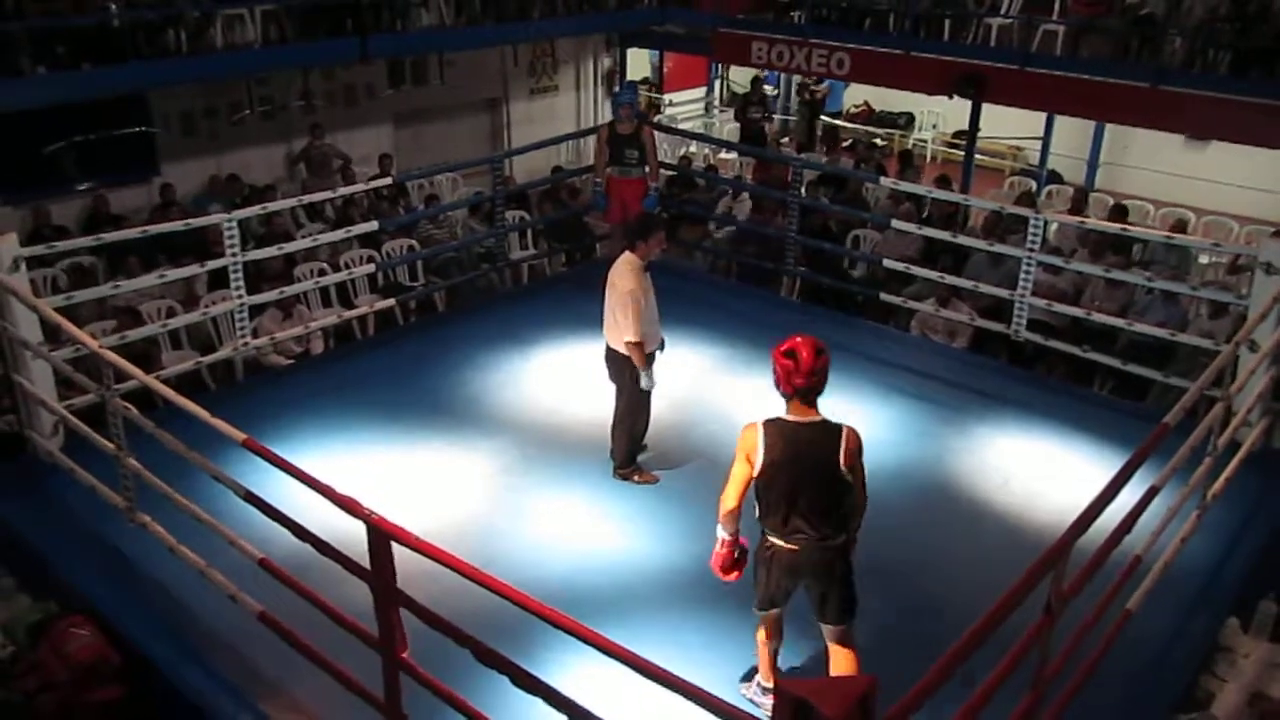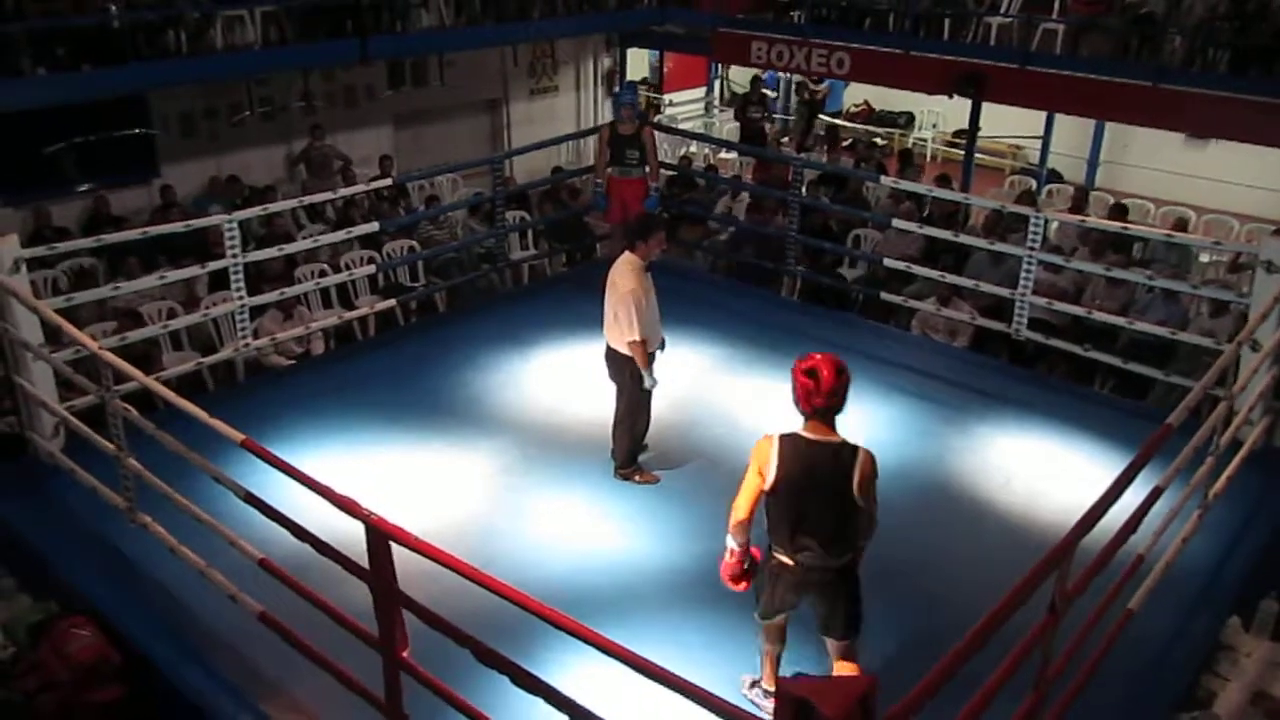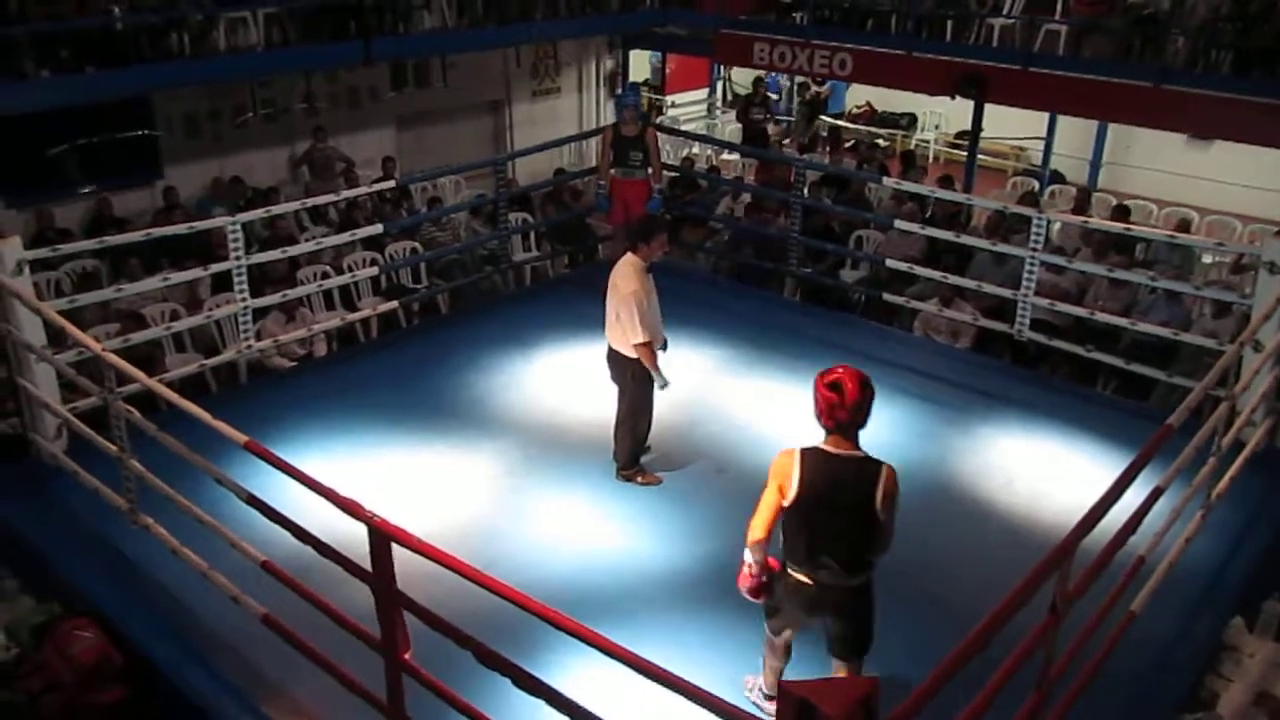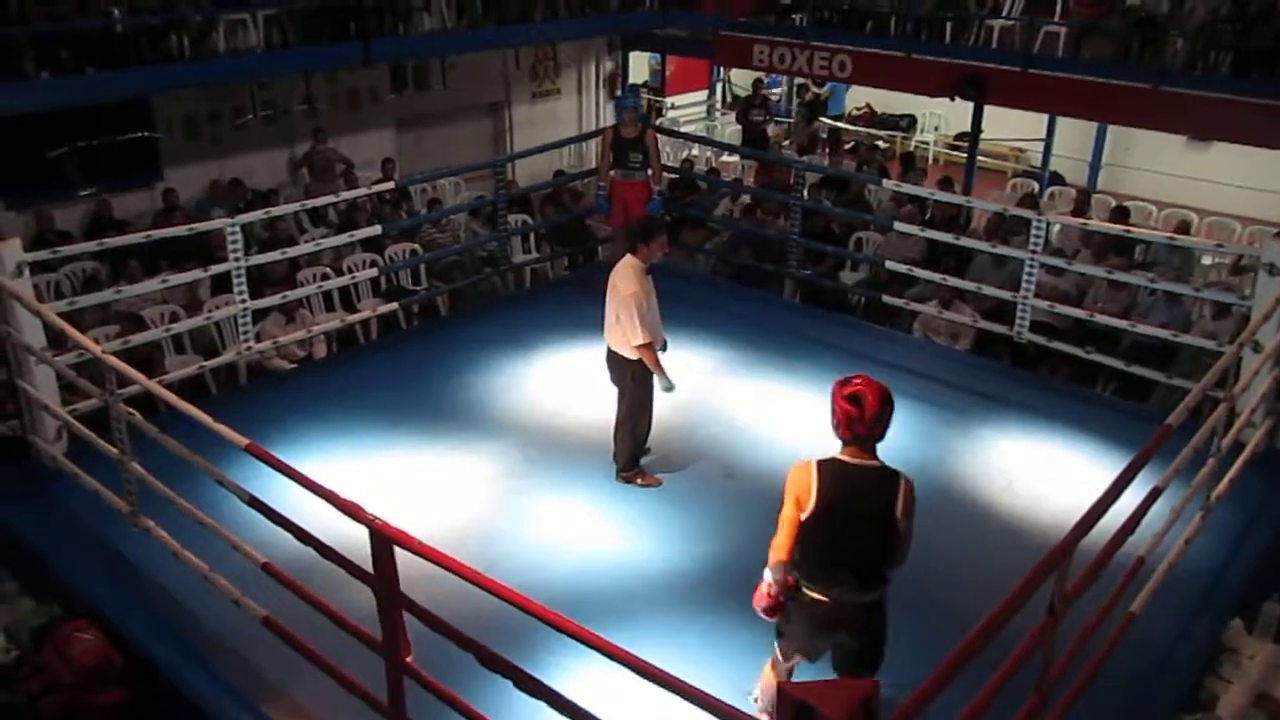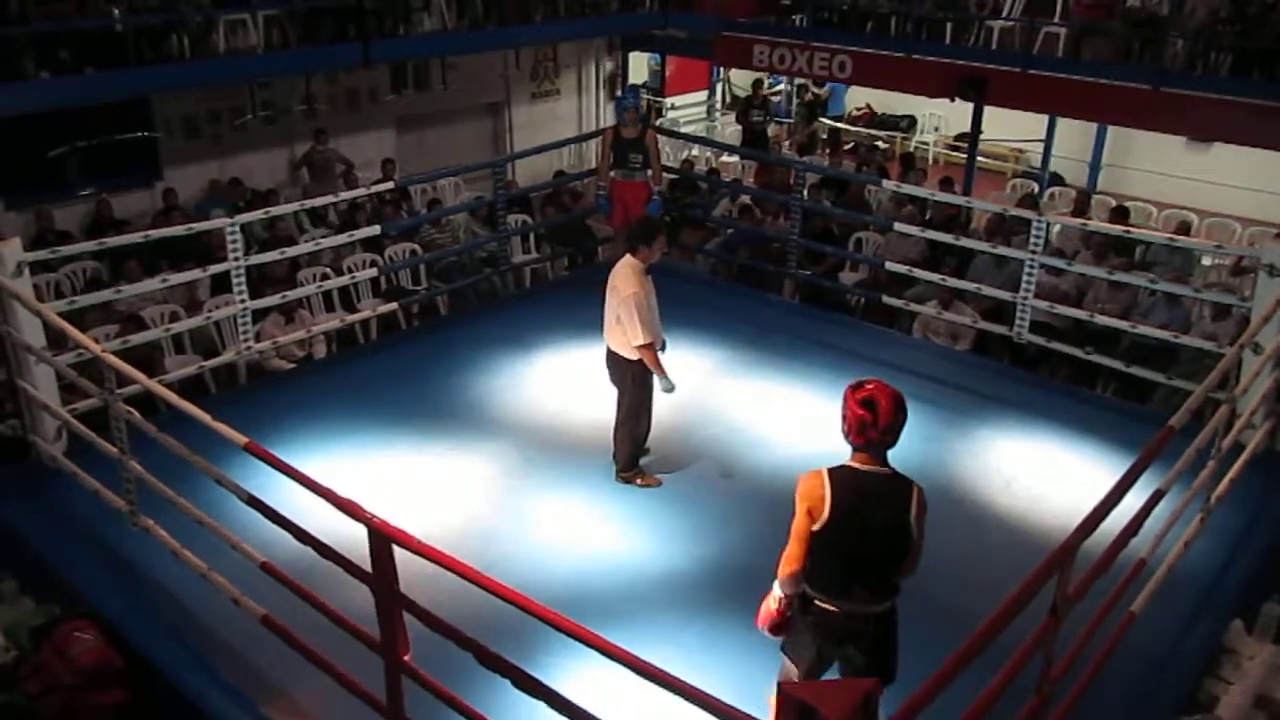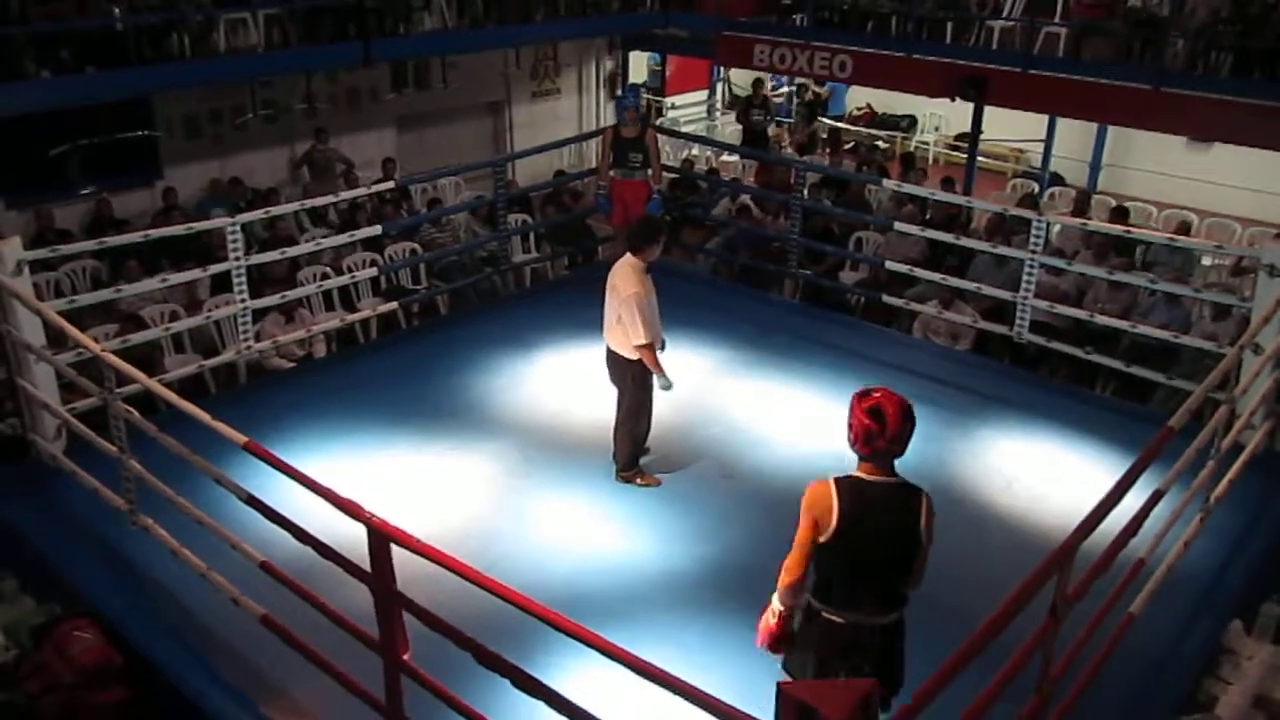
dt=0.1s
person 1, frame 1
left shoulder: (756, 436)
right shoulder: (847, 440)
left elbow: (729, 505)
right elbow: (858, 505)
left wrist: (727, 538)
right wrist: (847, 536)
left hip: (778, 550)
right hip: (830, 554)
left knee: (769, 616)
right knee: (840, 641)
left ankle: (766, 687)
person 1, frame 2
left shoulder: (770, 449)
right shoulder: (862, 461)
left elbow: (740, 515)
right elbow: (866, 525)
left wrist: (737, 548)
left hip: (784, 564)
right hip: (836, 571)
left knee: (771, 624)
right knee: (844, 654)
left ankle: (767, 689)
person 1, frame 3
left shoulder: (789, 464)
right shoulder: (884, 477)
left elbow: (758, 535)
right elbow: (881, 545)
left wrist: (753, 563)
left hip: (797, 585)
right hip: (852, 591)
left knee: (777, 638)
right knee: (850, 672)
person 1, frame 4
left shoulder: (805, 476)
right shoulder: (901, 488)
left elbow: (780, 554)
right elbow: (897, 557)
left wrist: (773, 582)
left hip: (812, 601)
right hip: (865, 609)
left knee: (783, 660)
person 1, frame 5
left shoulder: (816, 486)
right shoulder: (913, 496)
left elbow: (794, 564)
right elbow: (907, 568)
left wrist: (779, 598)
left hip: (821, 615)
right hip: (877, 620)
left knee: (791, 681)
person 1, frame 6
left shoulder: (822, 495)
right shoulder: (920, 504)
left elbow: (794, 573)
right elbow: (913, 579)
left wrist: (778, 610)
left hip: (827, 625)
right hip: (883, 631)
person 2, frame 1
left shoulder: (630, 263)
right shoulder: (629, 282)
right elbow: (632, 338)
left wrist: (655, 335)
right wrist: (645, 372)
left hip: (625, 352)
right hip: (628, 357)
left knee: (629, 407)
right knee: (633, 410)
left ankle: (624, 446)
right ankle: (625, 466)
person 2, frame 2
left shoulder: (630, 263)
right shoulder: (630, 282)
right elbow: (634, 339)
left wrist: (656, 335)
right wrist: (647, 372)
left hip: (624, 351)
right hip: (628, 357)
left knee: (631, 407)
right knee: (634, 410)
left ankle: (625, 445)
right ankle: (626, 466)
person 2, frame 3
left shoulder: (631, 264)
right shoulder: (632, 285)
right elbow: (639, 340)
left wrist: (658, 334)
right wrist: (656, 373)
left hip: (626, 353)
right hip: (631, 358)
left knee: (632, 408)
right knee: (636, 411)
left ankle: (627, 447)
right ankle: (628, 467)
person 2, frame 4
left shoulder: (630, 266)
right shoulder: (631, 287)
right elbow: (640, 341)
left wrist: (658, 336)
right wrist: (661, 375)
left hip: (624, 353)
right hip: (631, 360)
left knee: (632, 409)
right knee: (635, 413)
left ankle: (627, 449)
right ankle: (628, 469)
person 2, frame 5
left shoulder: (627, 265)
right shoulder: (632, 287)
right elbow: (641, 341)
left wrist: (657, 336)
right wrist: (662, 375)
left hip: (621, 353)
right hip: (630, 360)
left knee: (630, 409)
right knee: (635, 413)
left ankle: (626, 449)
right ankle: (627, 469)
person 2, frame 6
left shoulder: (626, 265)
right shoulder: (632, 287)
right elbow: (641, 342)
left wrist: (656, 336)
right wrist: (660, 374)
left hip: (621, 352)
right hip: (630, 360)
left knee: (630, 409)
right knee: (635, 413)
left ankle: (627, 448)
right ankle: (627, 469)
person 3, frame 1
left shoulder: (644, 130)
right shoulder: (606, 130)
left elbow: (652, 162)
right elbow: (600, 161)
left wrist: (653, 191)
right wrist: (598, 189)
left hip: (636, 184)
right hip: (614, 183)
right knee: (615, 227)
person 3, frame 2
left shoulder: (645, 131)
right shoulder: (607, 131)
left elbow: (653, 163)
right elbow: (601, 162)
left wrist: (654, 192)
right wrist: (599, 189)
left hip: (637, 184)
right hip: (615, 184)
right knee: (615, 226)
person 3, frame 3
left shoulder: (648, 133)
right shoulder: (610, 132)
left elbow: (656, 165)
right elbow: (604, 163)
left wrist: (657, 194)
right wrist: (601, 191)
left hip: (640, 186)
right hip: (618, 186)
right knee: (618, 229)
person 3, frame 4
left shoulder: (648, 134)
right shoulder: (610, 133)
left elbow: (656, 166)
right elbow: (604, 164)
left wrist: (657, 195)
right wrist: (601, 192)
left hip: (640, 188)
right hip: (617, 186)
right knee: (617, 229)
person 3, frame 5
left shoulder: (648, 134)
right shoulder: (610, 134)
left elbow: (656, 167)
right elbow: (604, 164)
left wrist: (656, 196)
right wrist: (601, 192)
left hip: (640, 187)
right hip: (617, 186)
right knee: (617, 229)
person 3, frame 6
left shoulder: (648, 133)
right shoulder: (610, 133)
left elbow: (655, 166)
right elbow: (604, 164)
left wrist: (656, 195)
right wrist: (601, 192)
left hip: (640, 187)
right hip: (617, 185)
right knee: (617, 228)
